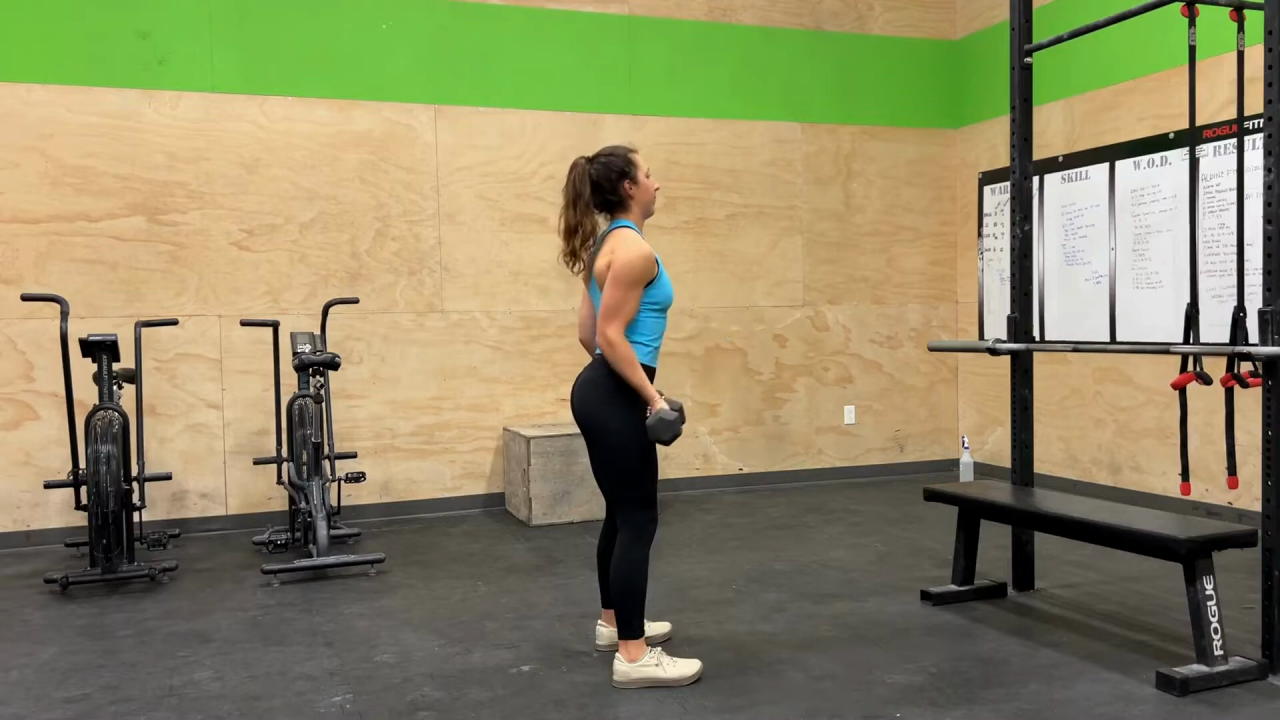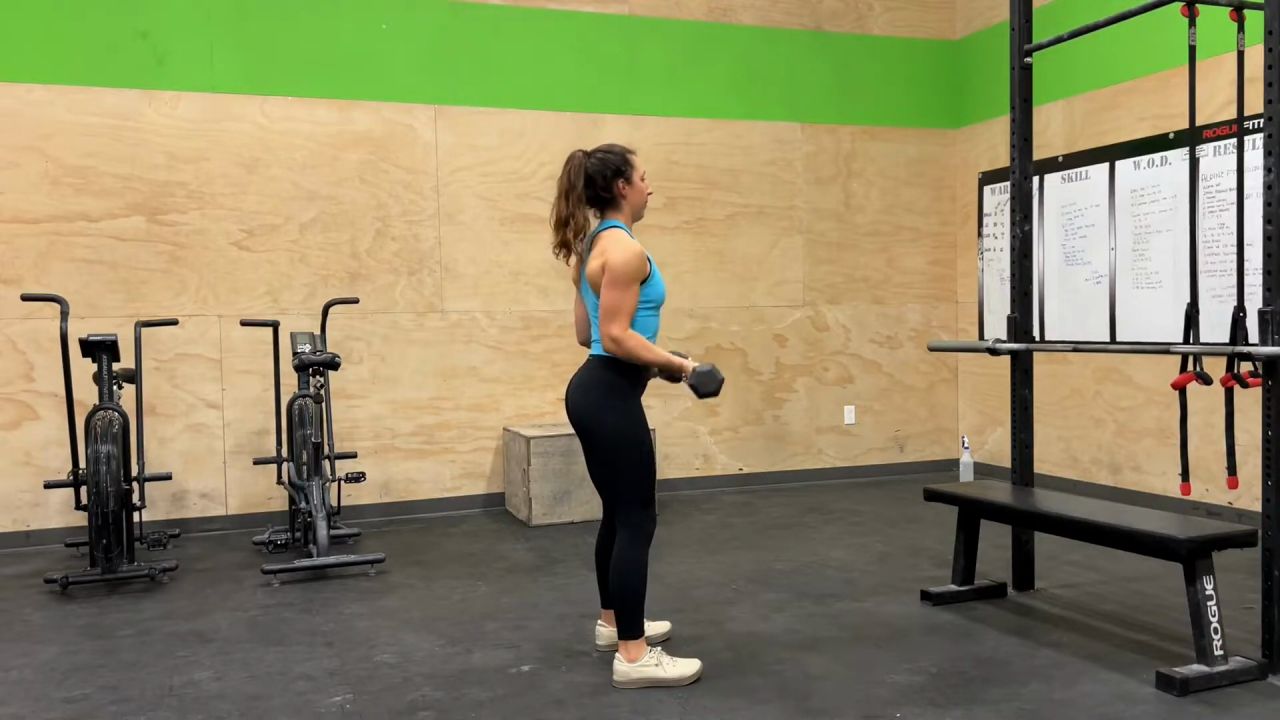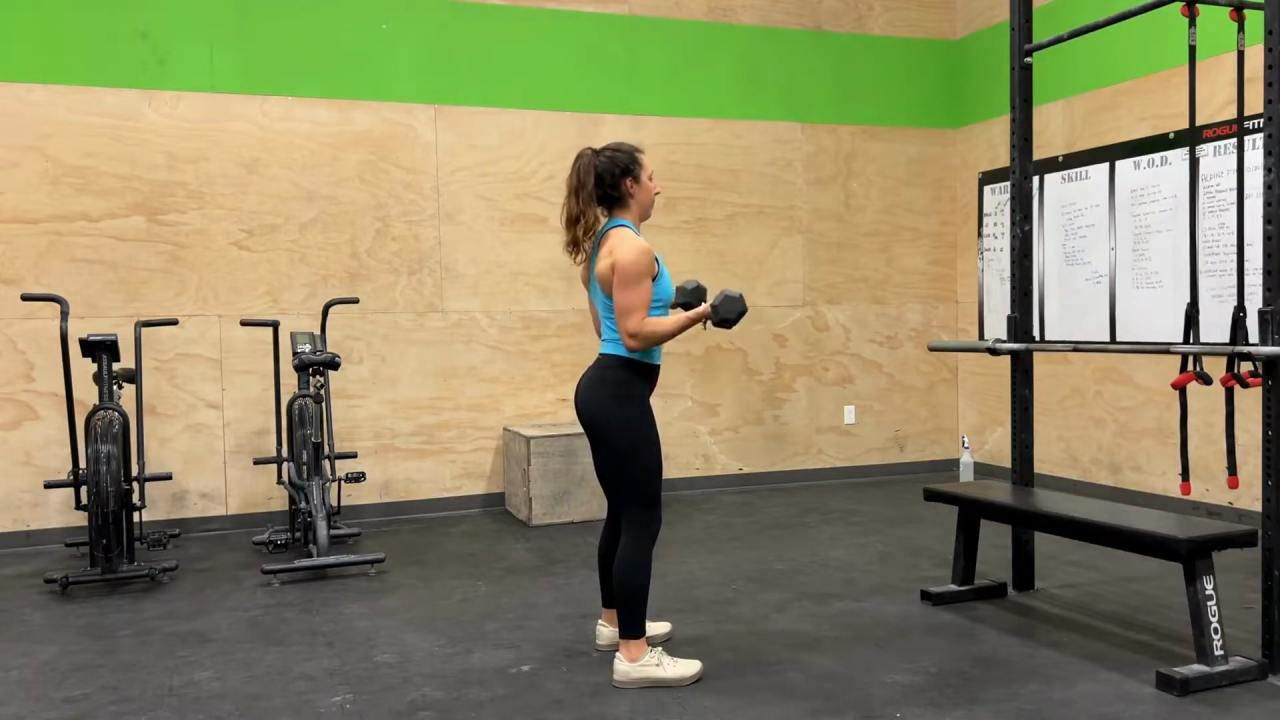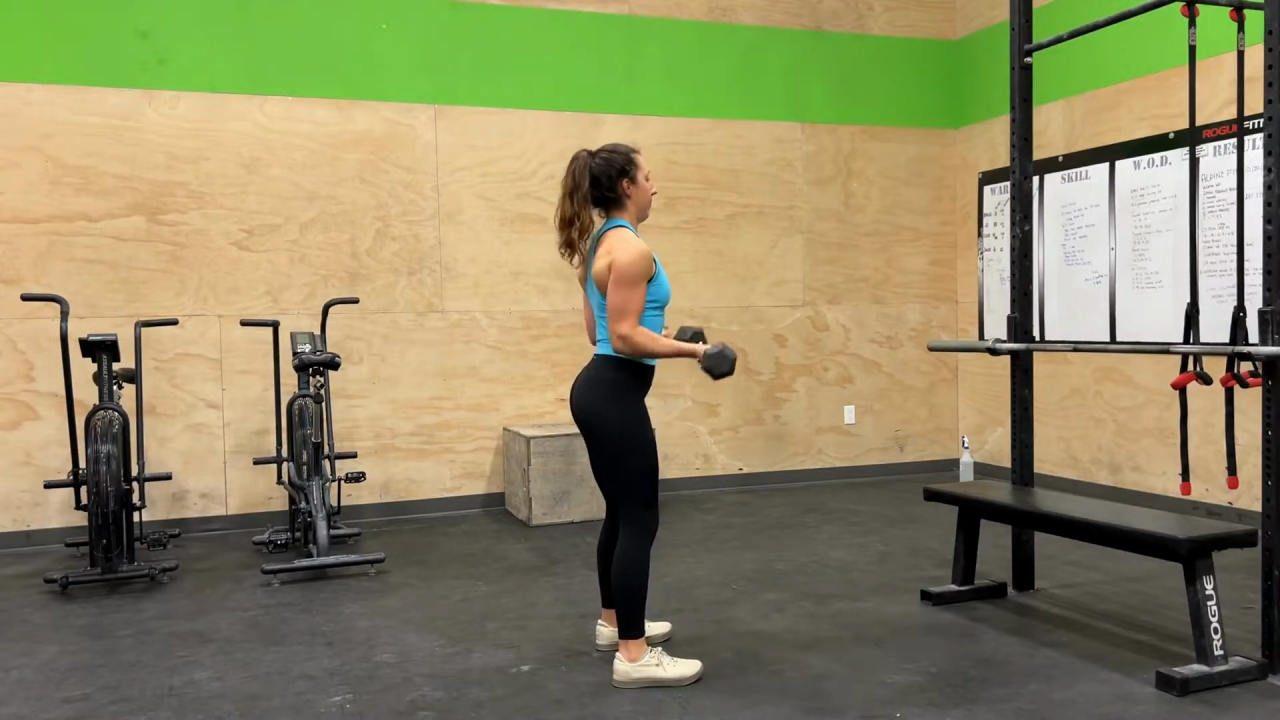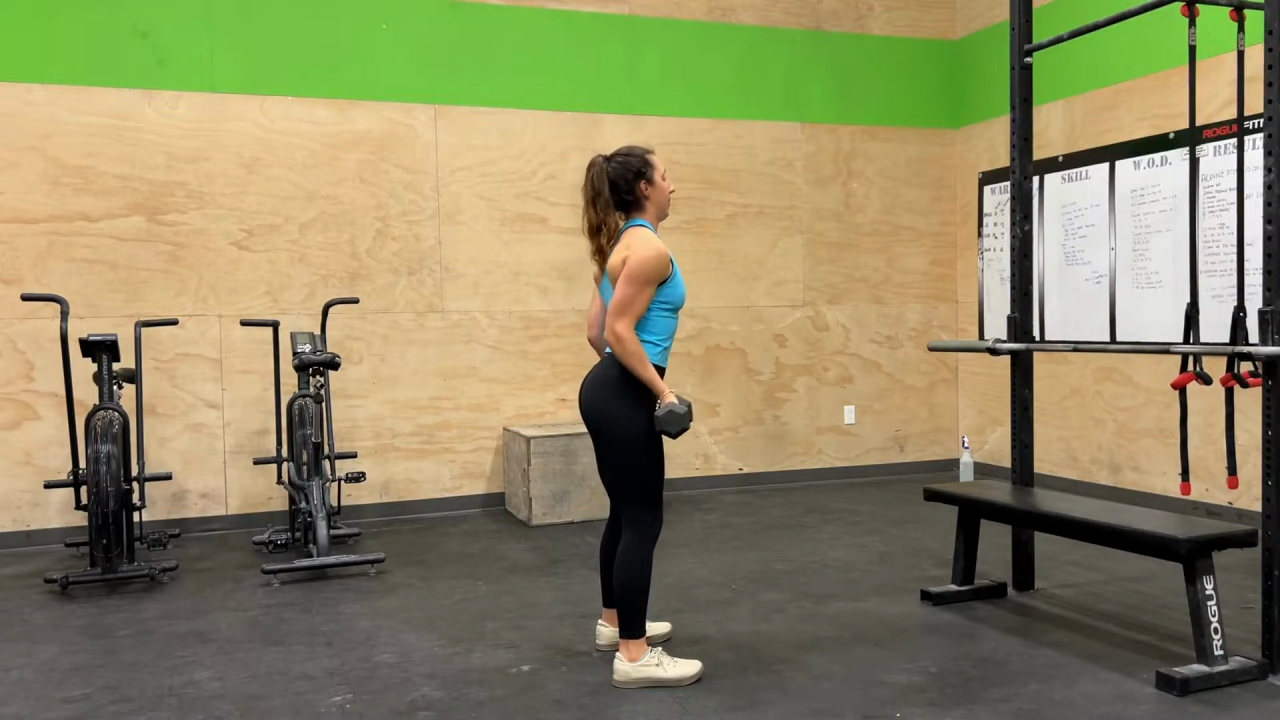
dt=1s
person 1, frame 1
left shoulder: (608, 245)
right shoulder: (634, 249)
right elbow: (611, 335)
right wrist: (651, 395)
left hip: (598, 391)
right hip: (616, 398)
left knee: (621, 514)
right knee: (638, 521)
left ankle: (614, 622)
right ankle: (633, 657)
person 1, frame 2
left shoulder: (595, 245)
right shoulder: (623, 248)
right elbow: (616, 337)
left wrist: (653, 357)
right wrist: (678, 364)
left hip: (592, 389)
right hip: (610, 397)
left knee: (618, 514)
right knee: (636, 521)
left ankle: (613, 622)
right ankle: (633, 656)
person 1, frame 3
left shoulder: (603, 243)
right shoulder: (631, 246)
right elbow: (634, 333)
left wrist: (668, 307)
right wrist: (698, 313)
left hip: (603, 387)
right hip: (620, 393)
left knee: (623, 513)
right knee: (641, 520)
left ankle: (614, 622)
right ankle: (635, 657)
person 1, frame 4
left shoulder: (600, 244)
right shoulder: (629, 248)
right elbow: (625, 337)
left wrist: (664, 334)
right wrist: (690, 348)
left hip: (598, 387)
right hip: (615, 394)
left knee: (620, 513)
right knee: (640, 521)
left ankle: (613, 622)
right ankle: (633, 656)
person 1, frame 5
left shoulder: (620, 245)
right shoulder: (648, 247)
right elbow: (620, 332)
right wrist: (660, 390)
left hip: (605, 389)
right hip: (623, 397)
left knee: (624, 513)
right knee: (642, 521)
left ankle: (613, 622)
right ankle: (633, 656)
